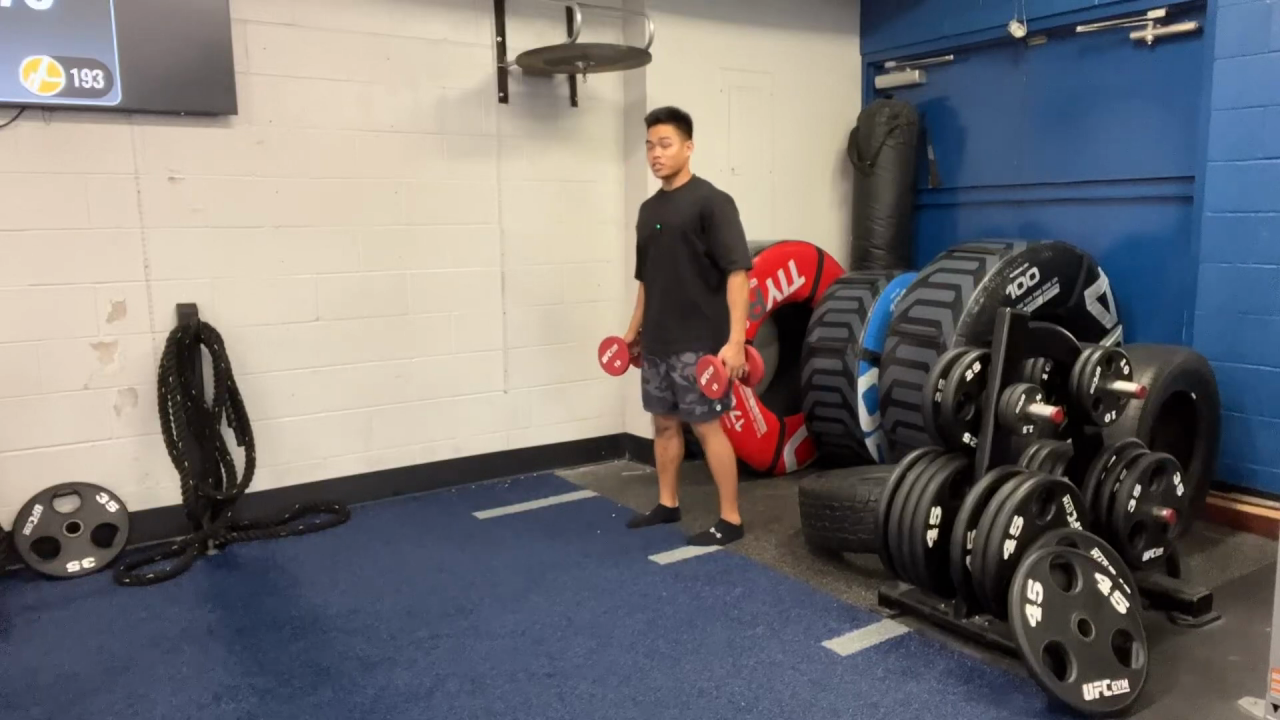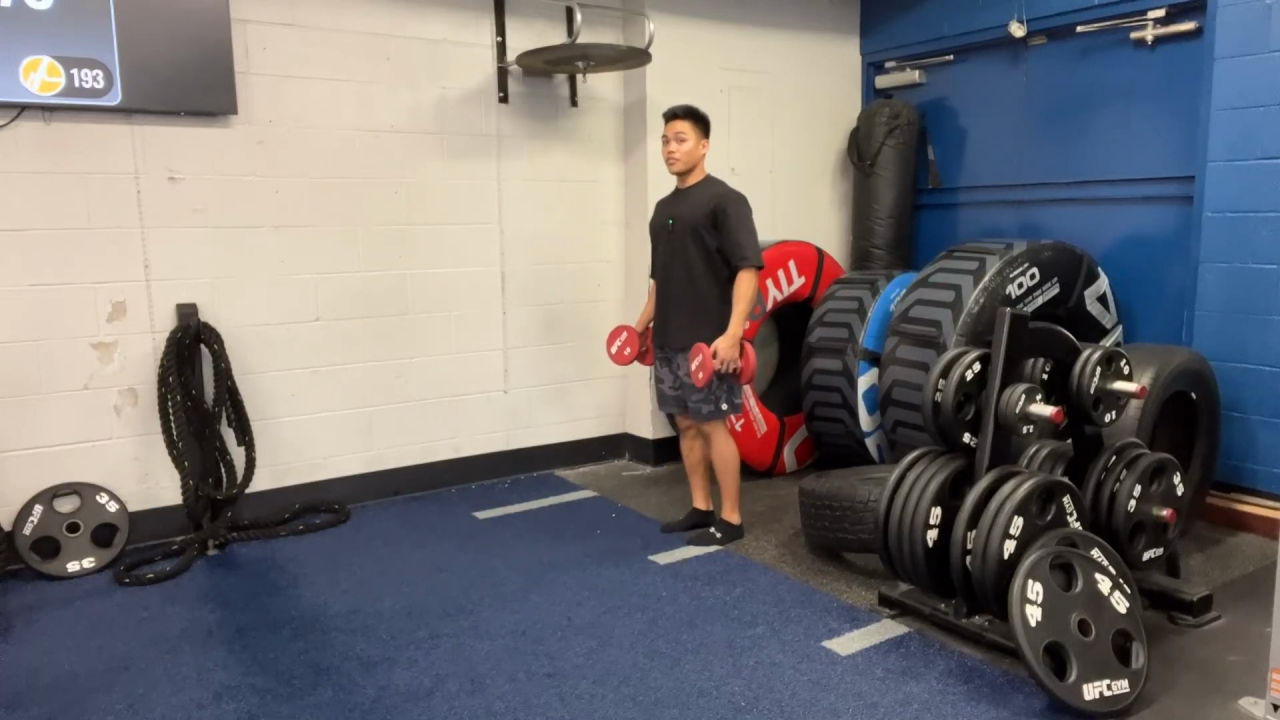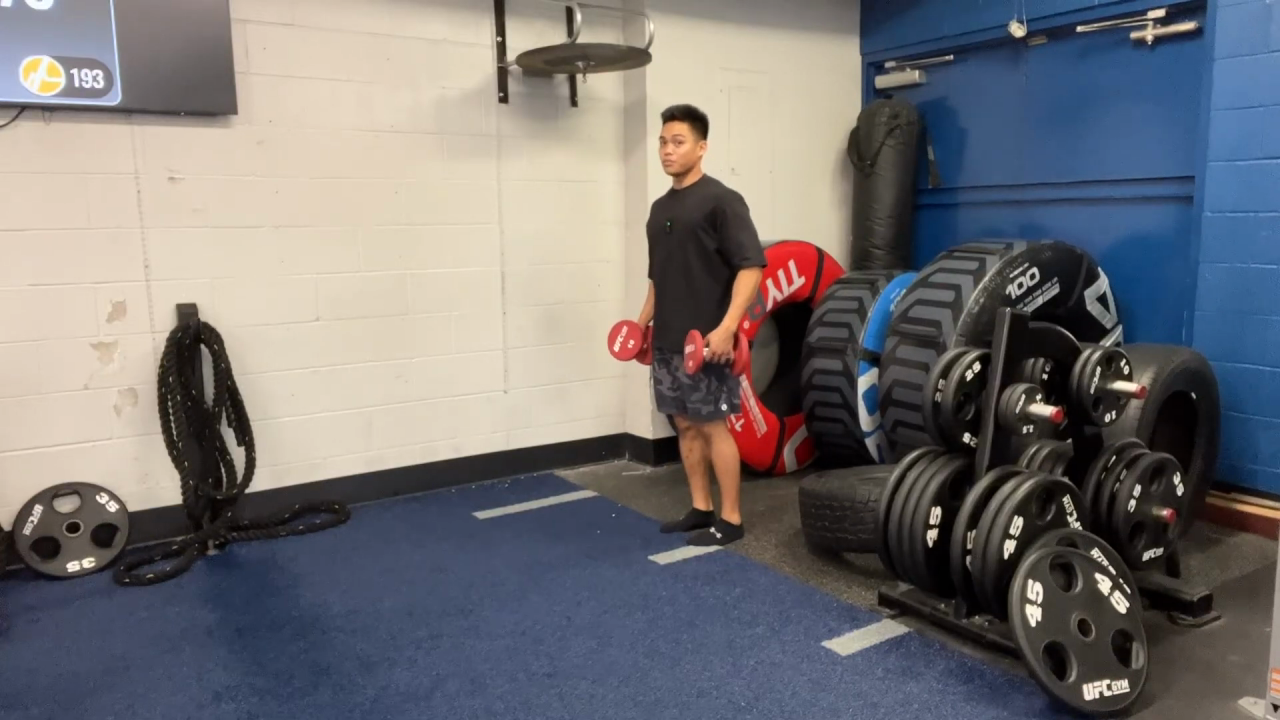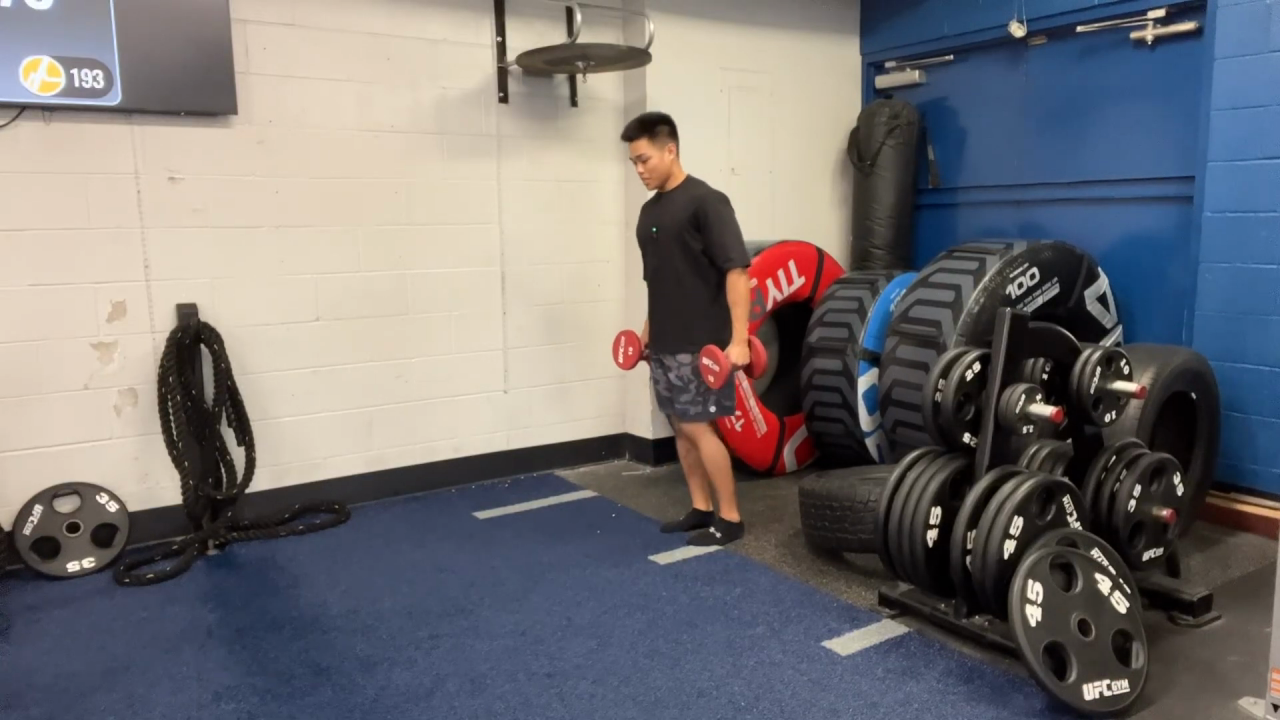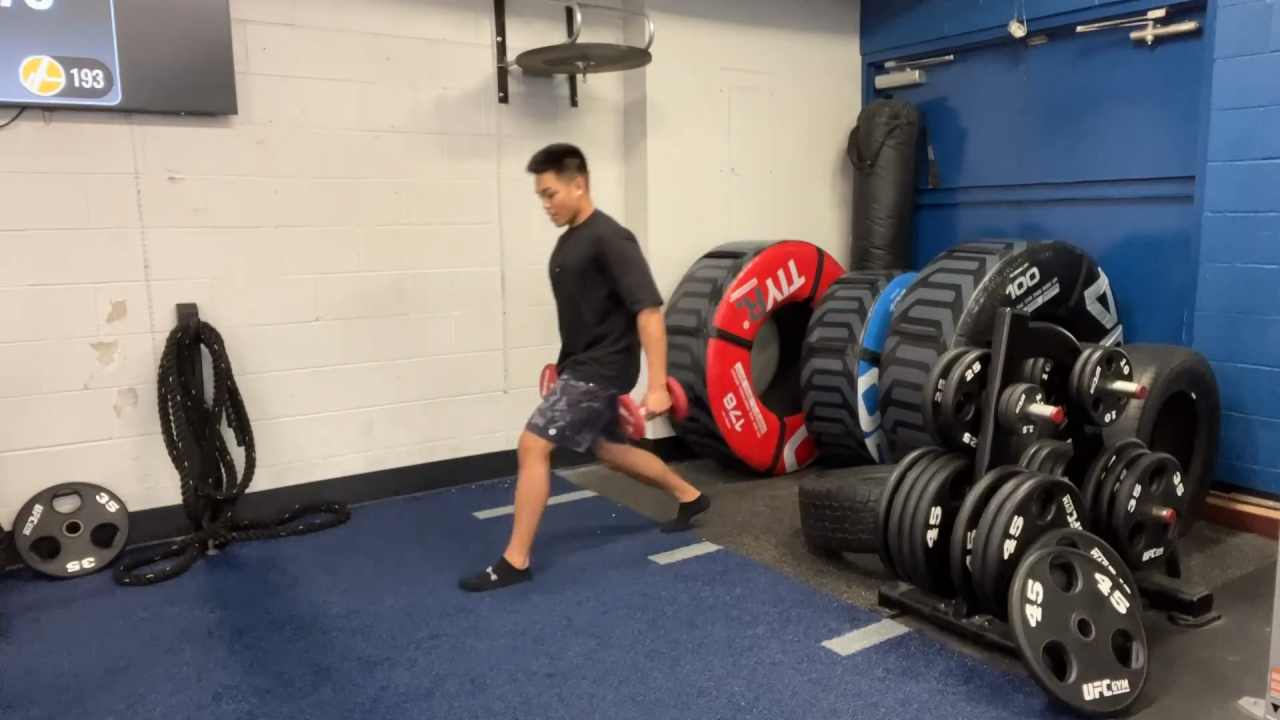
dt=1s
person 1, frame 1
left shoulder: (711, 202)
right shoulder: (649, 209)
left elbow: (738, 272)
left wrist: (736, 339)
right wrist: (634, 328)
left hip: (698, 342)
right hip: (658, 341)
left knee: (706, 426)
right knee: (664, 423)
left ankle: (731, 519)
right ankle: (667, 504)
person 1, frame 2
left shoulder: (724, 200)
right shoulder: (663, 207)
left elbow: (748, 268)
left wrist: (733, 333)
right wrist: (642, 324)
left hip: (707, 341)
right hip: (669, 340)
left knee: (712, 425)
right knee: (686, 424)
left ankle: (731, 519)
right ankle: (700, 509)
person 1, frame 3
left shoulder: (721, 201)
right shoulder: (660, 207)
left elbow: (751, 266)
left wrist: (727, 327)
right wrist: (642, 322)
left hip: (705, 342)
right hip: (667, 341)
left knee: (713, 426)
right knee: (685, 425)
left ankle: (731, 519)
right ankle: (700, 509)
person 1, frame 4
left shoulder: (706, 201)
right shoulder: (650, 210)
left elbow: (737, 270)
left wrist: (739, 339)
right wrist: (647, 330)
left hip: (700, 343)
right hip: (665, 342)
left knee: (698, 428)
right knee: (681, 427)
left ankle: (730, 517)
right ankle: (701, 510)
person 1, frame 5
left shoulder: (610, 240)
right shoulder: (569, 241)
left elbow: (649, 311)
left wrist: (657, 385)
right wrist: (564, 366)
left hip: (600, 370)
right hip: (581, 365)
left knee: (533, 446)
right knee: (608, 448)
left ankle: (515, 560)
right ankle: (689, 497)
